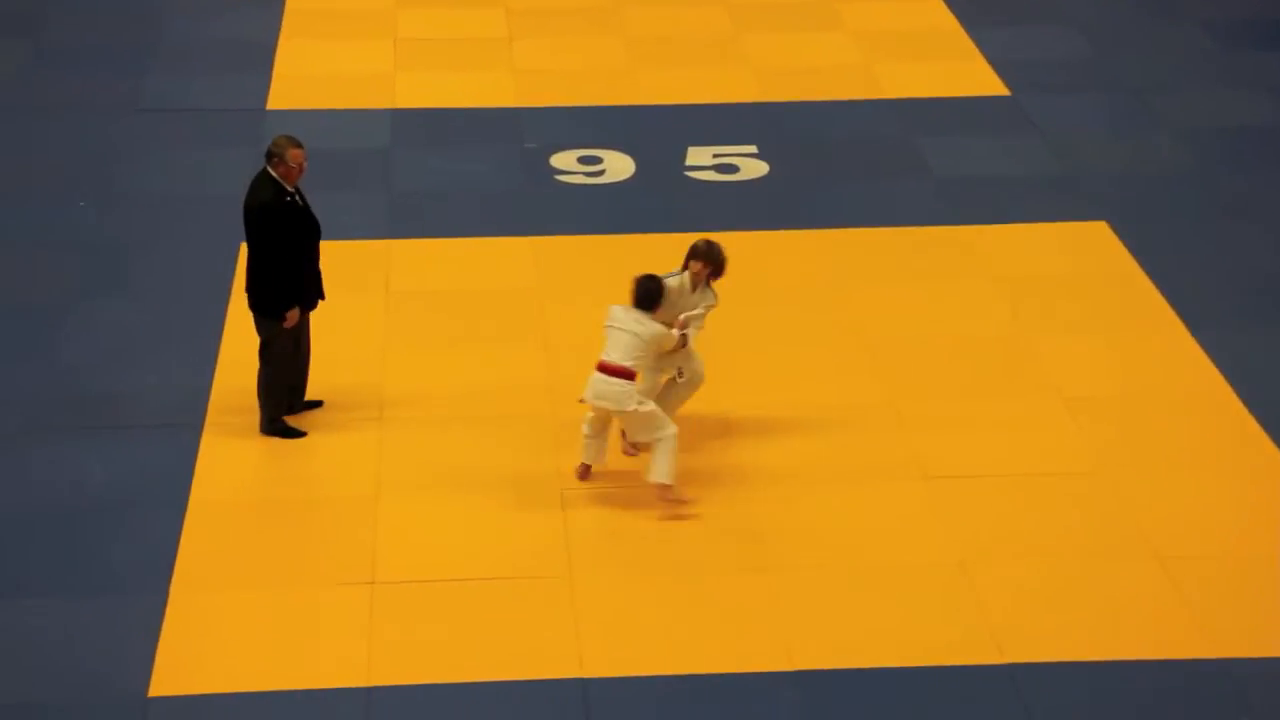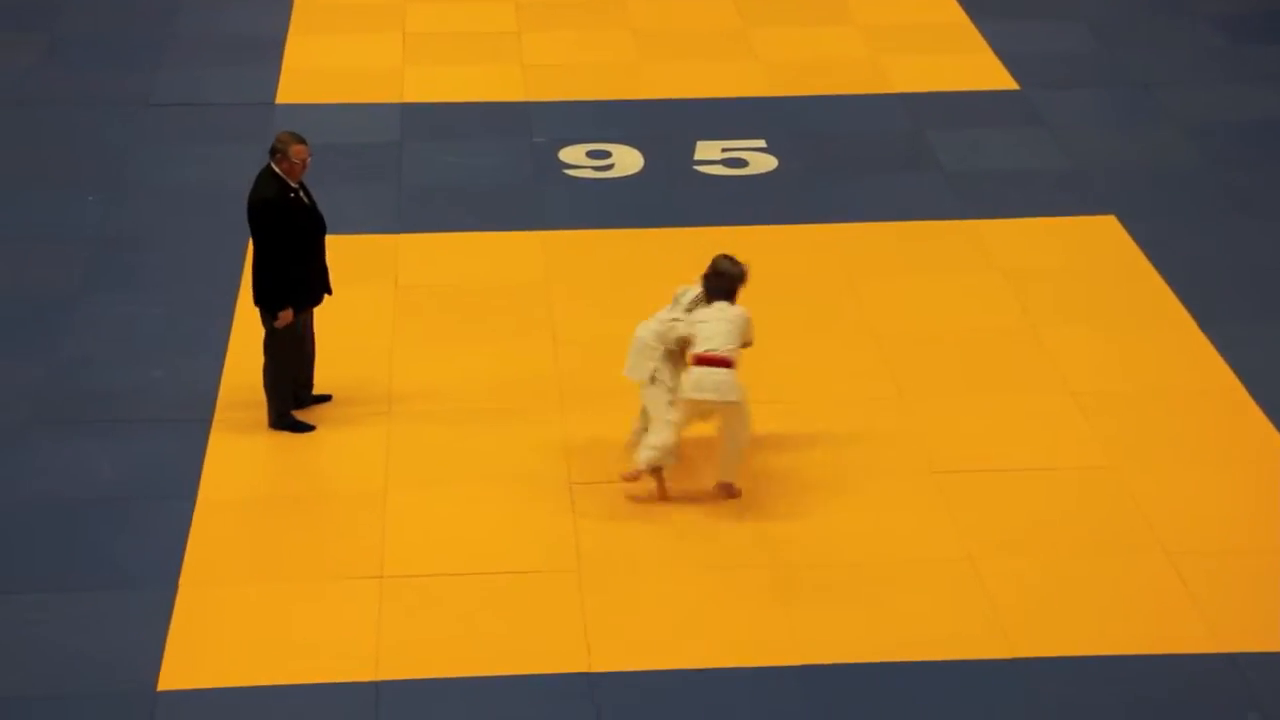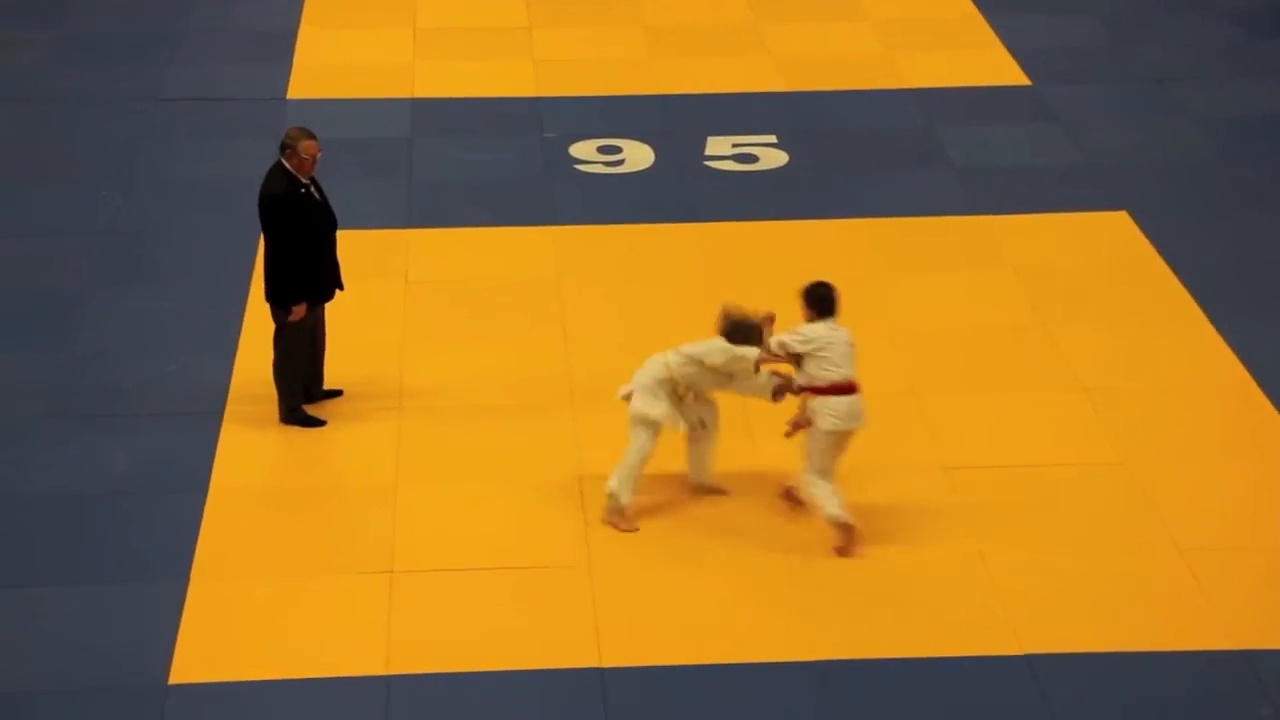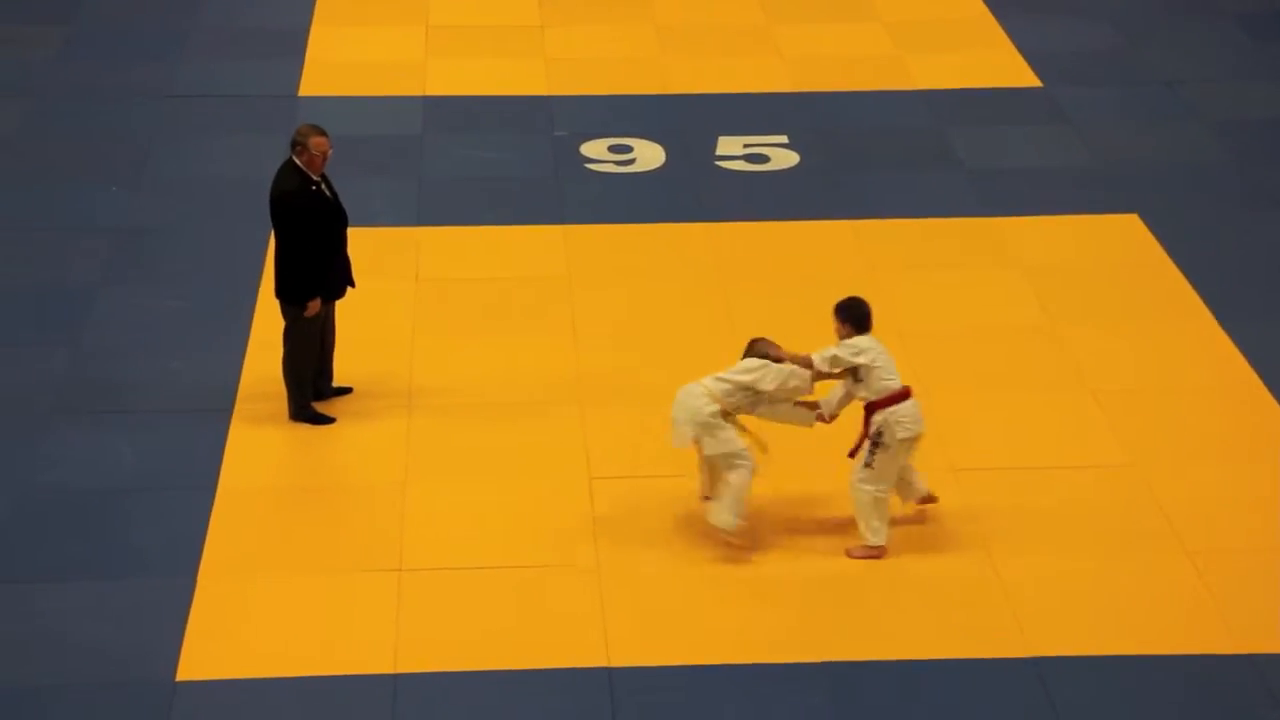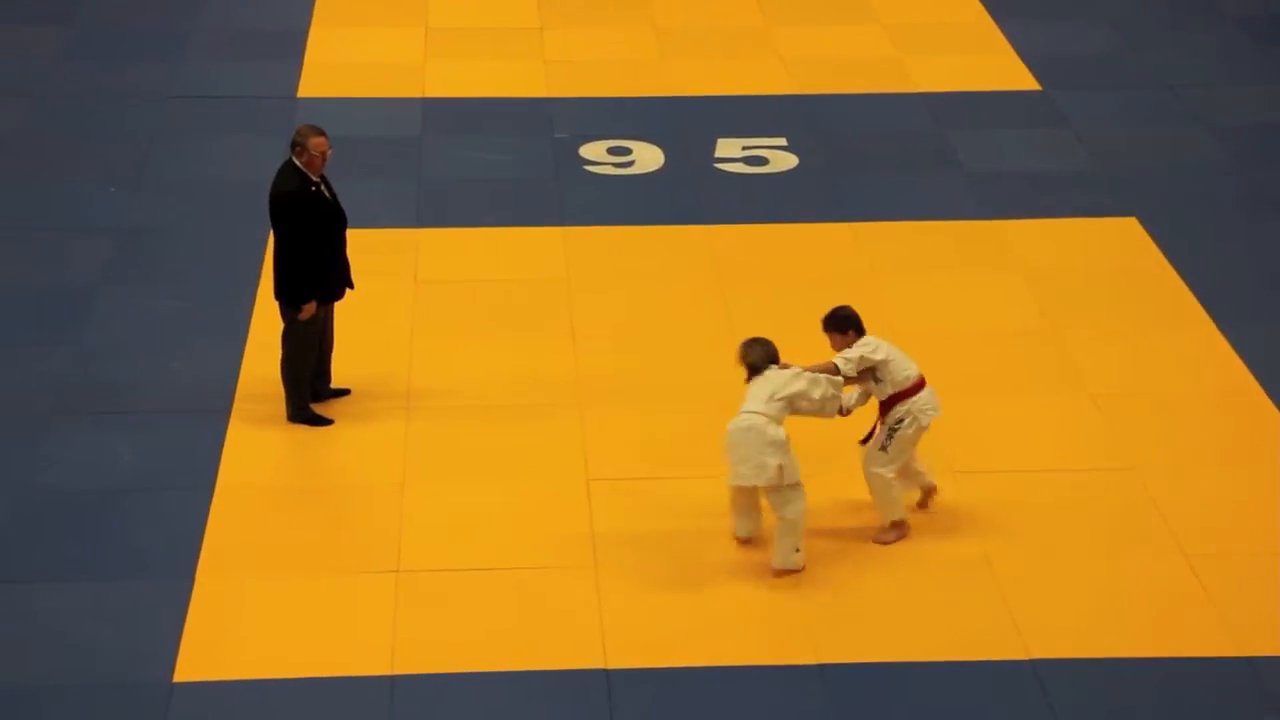
dt=0.3s
person 1, frame 1
left shoulder: (279, 184)
right shoulder: (266, 201)
right elbow: (270, 259)
right wrist: (288, 303)
left hip: (291, 287)
right hip: (275, 294)
left knee: (297, 348)
right knee: (277, 354)
left ankle: (292, 400)
right ankle: (271, 419)
person 1, frame 2
left shoulder: (288, 180)
right shoulder: (268, 197)
right elbow: (273, 256)
right wrist: (282, 303)
left hip: (298, 282)
right hip: (281, 290)
left knee: (302, 343)
right knee: (282, 349)
left ankle: (300, 394)
right ankle: (280, 414)
person 1, frame 3
left shoulder: (299, 175)
right shoulder: (278, 193)
right elbow: (283, 251)
right wrist: (296, 297)
left hip: (311, 277)
right hip: (293, 285)
left knee: (313, 339)
right knee: (292, 345)
left ankle: (312, 389)
right ankle: (291, 409)
person 1, frame 4
left shoulder: (311, 172)
right shoulder: (290, 190)
right elbow: (296, 248)
right wrist: (310, 293)
left hip: (320, 274)
right hip: (303, 282)
left knee: (323, 336)
right knee: (302, 343)
left ankle: (321, 387)
right ankle: (300, 407)
person 1, frame 5
left shoulder: (310, 174)
right shoulder: (289, 190)
right elbow: (294, 250)
right wrist: (306, 295)
left hip: (320, 275)
right hip: (301, 283)
left knee: (322, 338)
right knee: (300, 344)
left ankle: (319, 388)
right ankle: (298, 408)
person 2, frame 1
left shoulder: (614, 313)
right shoulder: (658, 331)
right elbow: (672, 344)
right wrist: (678, 330)
left hip: (598, 382)
right hip: (623, 391)
left knee: (595, 423)
right knee: (665, 434)
left ankle: (586, 465)
right ankle: (664, 485)
person 2, frame 2
left shoulder: (697, 316)
right shoulder: (741, 315)
left elbow: (680, 339)
right elbow: (747, 341)
left hip: (697, 379)
right hip: (724, 379)
left knee: (672, 425)
right knee: (734, 432)
right ankle: (726, 482)
person 2, frame 3
left shoulder: (806, 334)
right shoulder: (842, 335)
left elbow: (769, 348)
left hip: (827, 407)
right hip: (849, 402)
left knee: (816, 473)
right knee: (822, 464)
left ankle: (843, 525)
right ankle: (799, 494)
person 2, frame 4
left shoulder: (855, 347)
right shoulder: (868, 350)
left elbow: (815, 363)
right elbow: (847, 387)
left wrist: (783, 356)
right wrist: (827, 409)
left hip: (894, 419)
right hip: (908, 413)
left knee: (868, 480)
right knee: (892, 465)
left ankle: (875, 544)
right ankle: (921, 494)
person 2, frame 5
left shoulder: (867, 347)
right shoulder: (869, 351)
left elbow: (836, 368)
right elbow: (863, 389)
right wrist: (842, 406)
left hip: (910, 409)
right hip: (918, 402)
left knee: (876, 464)
right knee: (899, 456)
left ankle: (897, 523)
right ankle: (925, 486)
person 3, frame 1
left shoulder: (708, 296)
right shoulder: (672, 283)
left elbow: (693, 324)
left wrist: (683, 338)
left hip: (679, 340)
left knee: (693, 377)
right knee: (648, 385)
right ankle: (631, 435)
person 3, frame 2
left shoulder: (706, 298)
right shoulder: (696, 297)
right elbow: (674, 328)
left hip: (661, 349)
right hip: (653, 346)
left knee: (655, 399)
right knee: (665, 404)
right ankle: (650, 462)
person 3, frame 3
left shoulder: (731, 363)
right shoulder: (718, 349)
left elbow: (749, 380)
right elbow: (745, 359)
left hip: (674, 385)
right hip: (653, 382)
left knee: (706, 417)
right knee: (642, 444)
left ankle: (699, 480)
right ankle: (616, 506)
person 3, frame 4
left shoulder: (752, 380)
right shoulder: (757, 368)
left elbow: (770, 405)
right elbow: (795, 380)
left hip: (689, 401)
right hip: (698, 409)
left knee: (712, 448)
right knee: (742, 464)
left ankle: (711, 490)
right ankle: (726, 521)
person 3, frame 5
left shoulder: (757, 383)
right shoulder: (791, 376)
right elbow: (823, 387)
left hip: (738, 432)
right hip: (764, 437)
left knee: (744, 485)
right knee: (790, 498)
left ankle: (745, 530)
right ankle: (787, 561)
